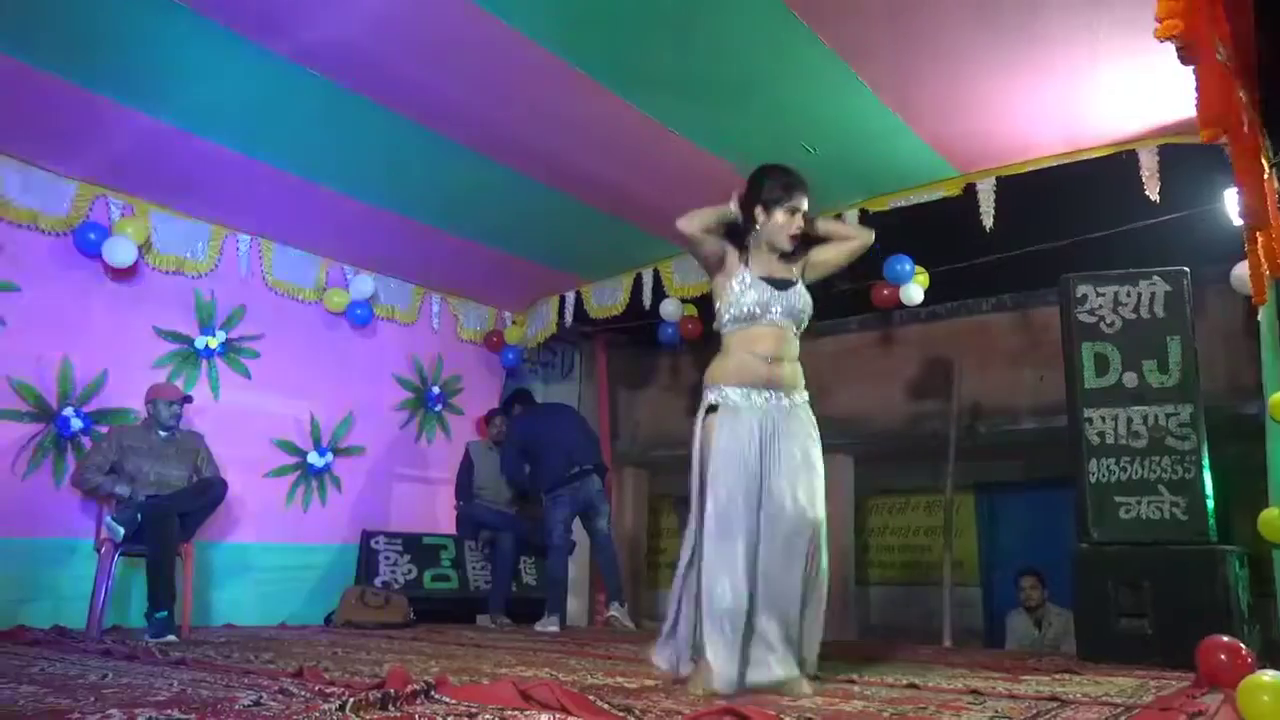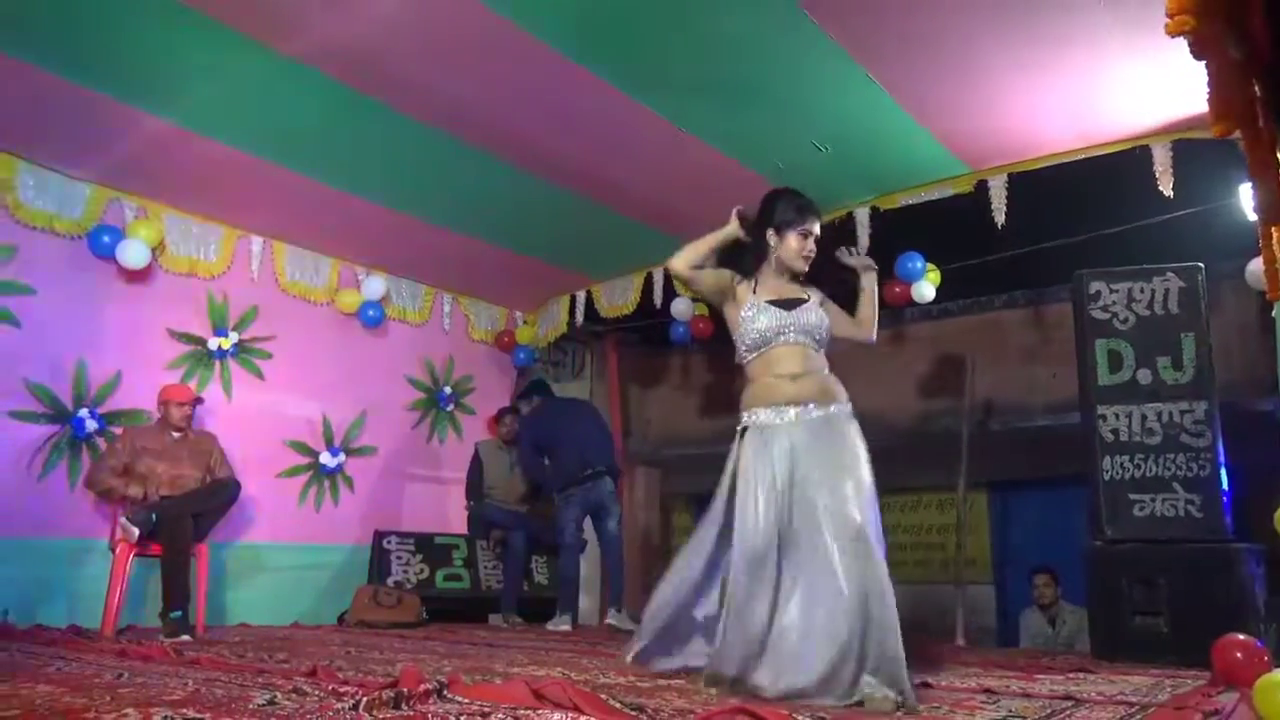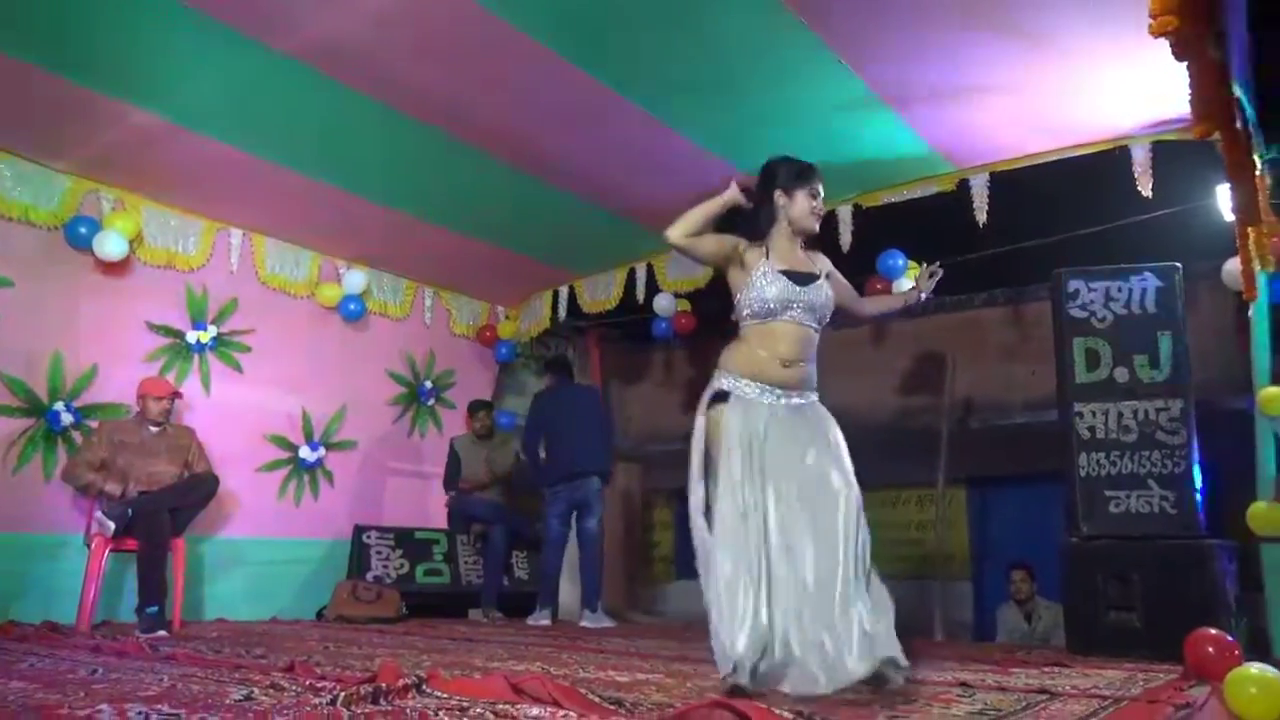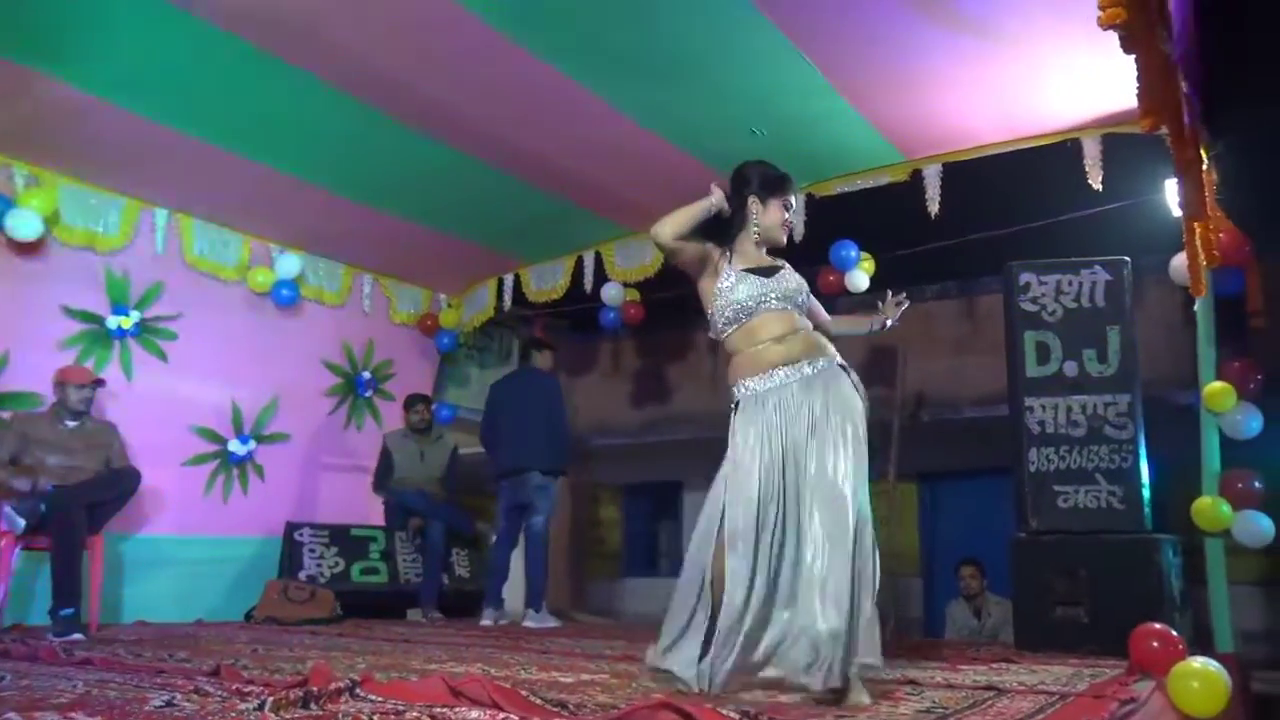
dt=0.5s
person 1, frame 1
left shoulder: (801, 268)
right shoulder: (727, 262)
left elbow: (863, 237)
right elbow: (686, 227)
left wrist: (809, 228)
right wrist: (732, 214)
left hip: (790, 411)
right hip: (732, 407)
left knee: (799, 525)
right knee: (725, 528)
left ankle: (781, 655)
right ankle: (708, 655)
person 1, frame 2
left shoulder: (813, 296)
right shoulder: (736, 288)
left elbow: (865, 332)
right elbow: (679, 266)
left wrist: (865, 273)
right wrist: (731, 232)
left hip: (829, 424)
right hip: (766, 431)
left knee: (851, 541)
right knee: (754, 545)
left ankle: (867, 675)
right ankle: (733, 659)
person 1, frame 3
left shoulder: (819, 263)
right shoulder: (742, 252)
left elbow: (862, 306)
right elbow: (677, 236)
left wrist: (913, 294)
right wrist: (728, 199)
left hip: (802, 408)
right hip: (741, 400)
left knee: (831, 514)
right knee: (744, 524)
left ankle: (860, 646)
right ankle: (749, 659)
person 1, frame 4
left shoulder: (783, 268)
right shoulder: (711, 260)
left elbow: (825, 323)
right elbow: (662, 235)
left wrist: (879, 319)
right wrist: (714, 204)
left hip: (823, 388)
right hip: (760, 403)
left knee: (837, 518)
right knee: (743, 523)
left ankle: (834, 663)
right ankle: (710, 658)
person 2, frame 1
left shoulder: (518, 423)
right shoulder: (565, 410)
left elbow: (510, 468)
right elbow: (594, 439)
left wrist: (534, 486)
left hip: (557, 488)
right hip: (589, 478)
left knee: (558, 549)
right knee: (603, 541)
left ankle: (554, 616)
right ankle: (616, 604)
person 2, frame 2
left shoulder: (534, 418)
right shoulder: (584, 406)
left elbow: (528, 461)
right elbow: (608, 439)
left wrist: (548, 484)
left hip: (570, 487)
right hip: (602, 480)
left knee: (568, 549)
right knee: (611, 543)
left ankle: (565, 614)
right ankle: (616, 610)
person 2, frame 3
left shoulder: (542, 400)
right shoulder: (593, 396)
left elbow: (529, 444)
right elbow: (609, 437)
left wrist: (541, 475)
right wrist: (603, 471)
left hip: (558, 481)
right hip: (590, 478)
left knee: (553, 544)
right knee: (591, 543)
left ankle: (544, 609)
right ankle: (591, 610)
person 2, frame 4
left shoulder: (499, 387)
right shoulder: (548, 382)
left elbow: (486, 434)
right elbow: (560, 429)
right wrist: (560, 465)
left hip: (508, 474)
right hip: (540, 472)
left knee: (503, 540)
right knee: (537, 538)
left ankle: (491, 607)
right ankle: (535, 610)
person 3, frame 1
left shoulder: (194, 442)
right shoulder: (121, 436)
left elbow: (214, 487)
right elbow: (83, 475)
right wrist: (126, 490)
left hip: (177, 519)
right hip: (137, 523)
left knee: (217, 486)
right knee: (164, 521)
left ankle: (132, 517)
right ankle: (160, 619)
person 3, frame 2
left shoulder: (207, 442)
right shoulder: (134, 437)
left elbow: (227, 486)
right elbow: (96, 477)
right wrist: (139, 492)
left hip: (190, 519)
right hip: (153, 522)
left knee: (230, 487)
right knee: (178, 523)
left ankle: (146, 518)
right ankle: (175, 619)
person 3, frame 3
left shoulder: (185, 436)
right shoulder: (112, 431)
left elbow: (205, 480)
right elbow: (74, 471)
right wrist: (118, 489)
left hip: (167, 514)
right hip: (127, 514)
left knee: (210, 482)
right knee: (155, 518)
left ankle: (121, 514)
right ankle: (151, 614)
person 3, frame 4
left shoulder: (104, 431)
right shoulder: (26, 424)
left elbow: (125, 480)
right wrist: (32, 485)
left hip: (74, 509)
left knee: (129, 476)
right knee: (68, 512)
left ankle: (41, 507)
right ankle: (66, 616)
person 4, frame 1
right shoulder: (474, 450)
right elbow: (462, 491)
left wrist: (495, 528)
left hip: (506, 521)
right hip: (477, 521)
left knee: (508, 539)
right knee: (470, 513)
left ankle: (497, 611)
right ankle: (535, 534)
person 4, frame 2
right shoulder: (483, 449)
right elbow: (472, 493)
left wrist: (505, 526)
left hip: (518, 520)
right hip: (487, 520)
left knee: (519, 538)
right knee: (480, 511)
left ankle: (509, 610)
right ankle: (550, 533)
person 4, frame 3
left shoulder: (510, 450)
right shoulder: (458, 445)
right elbow: (450, 486)
right wrist: (483, 480)
left hip: (496, 515)
right hip: (465, 515)
left knee: (499, 532)
right knee: (465, 505)
left ankle: (489, 605)
right ankle: (529, 528)
person 4, frame 4
left shoulder: (447, 445)
right shoulder: (392, 441)
left elbow: (450, 488)
right elbow: (379, 485)
left wrist: (423, 514)
right wrist: (421, 491)
left hip: (435, 511)
right hip: (402, 511)
left knee: (437, 529)
right knee: (406, 497)
left ankle: (429, 605)
right ankle: (474, 527)
